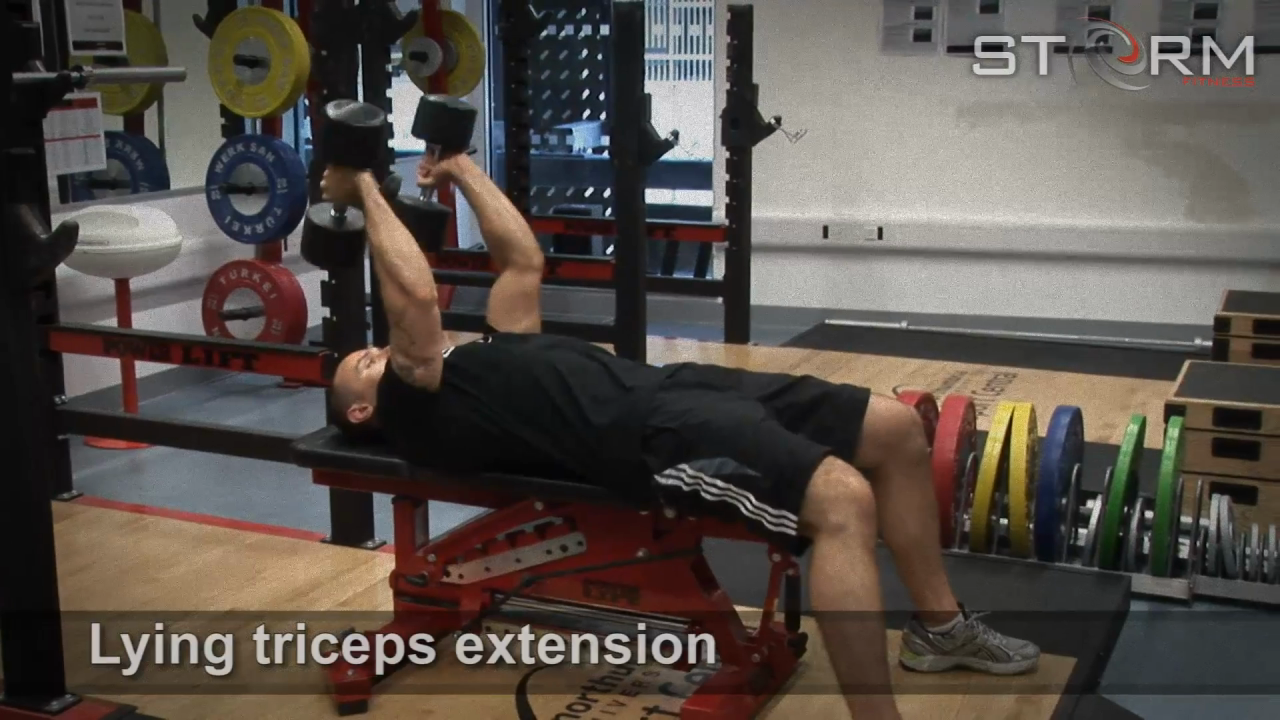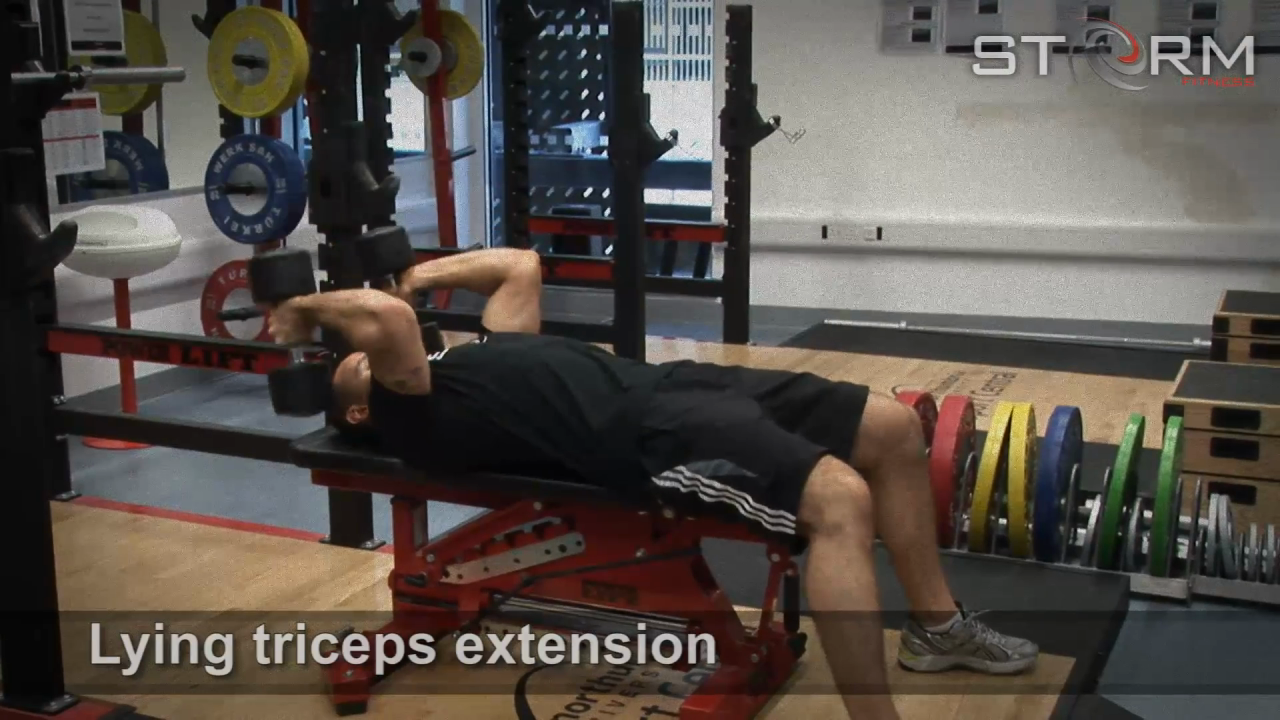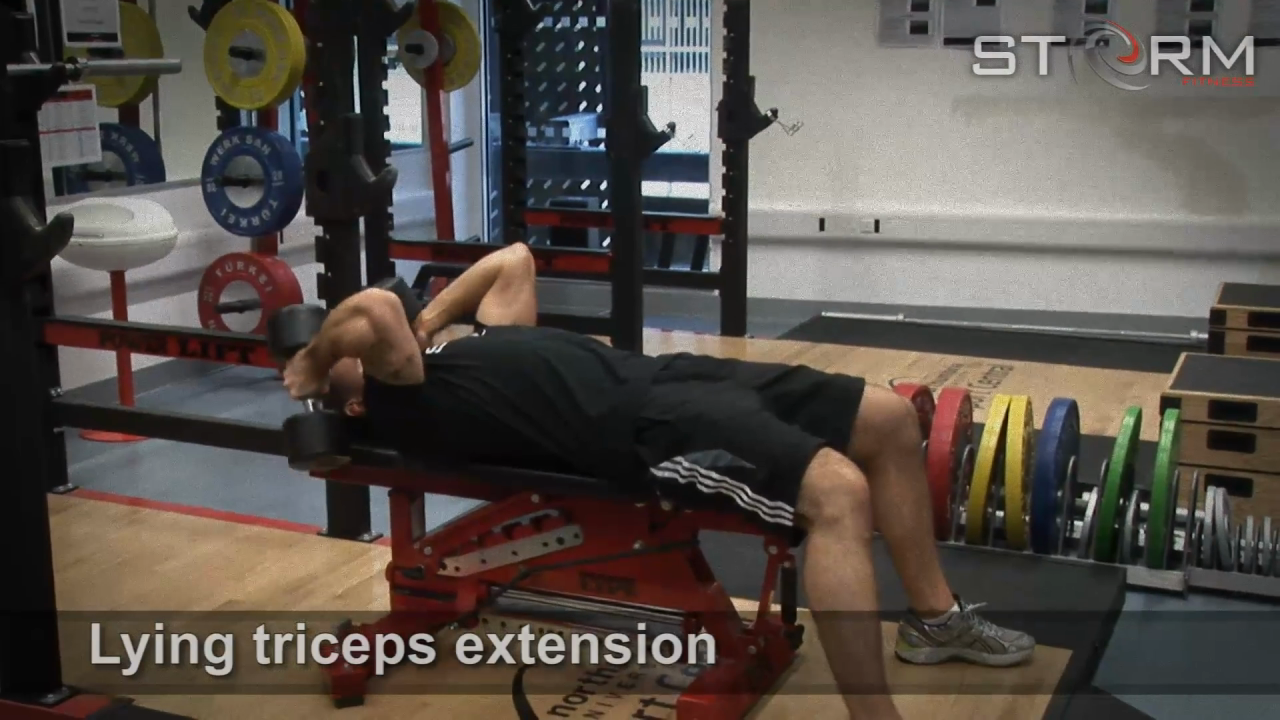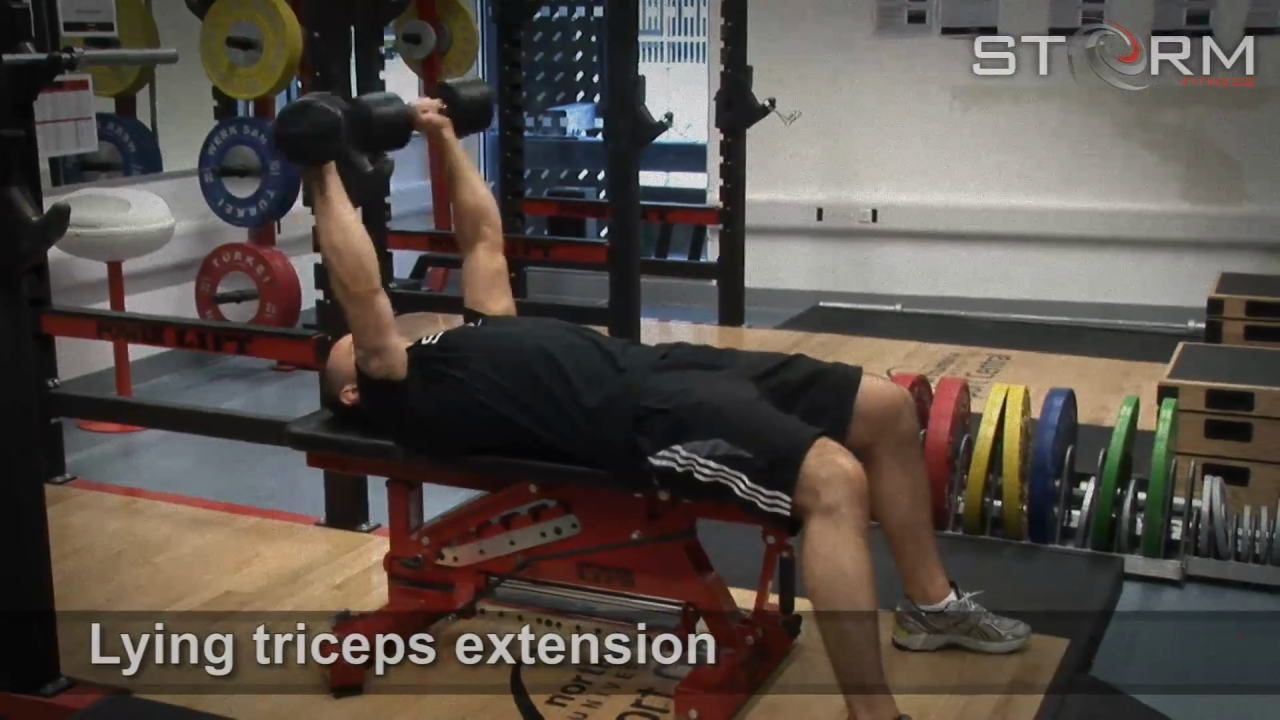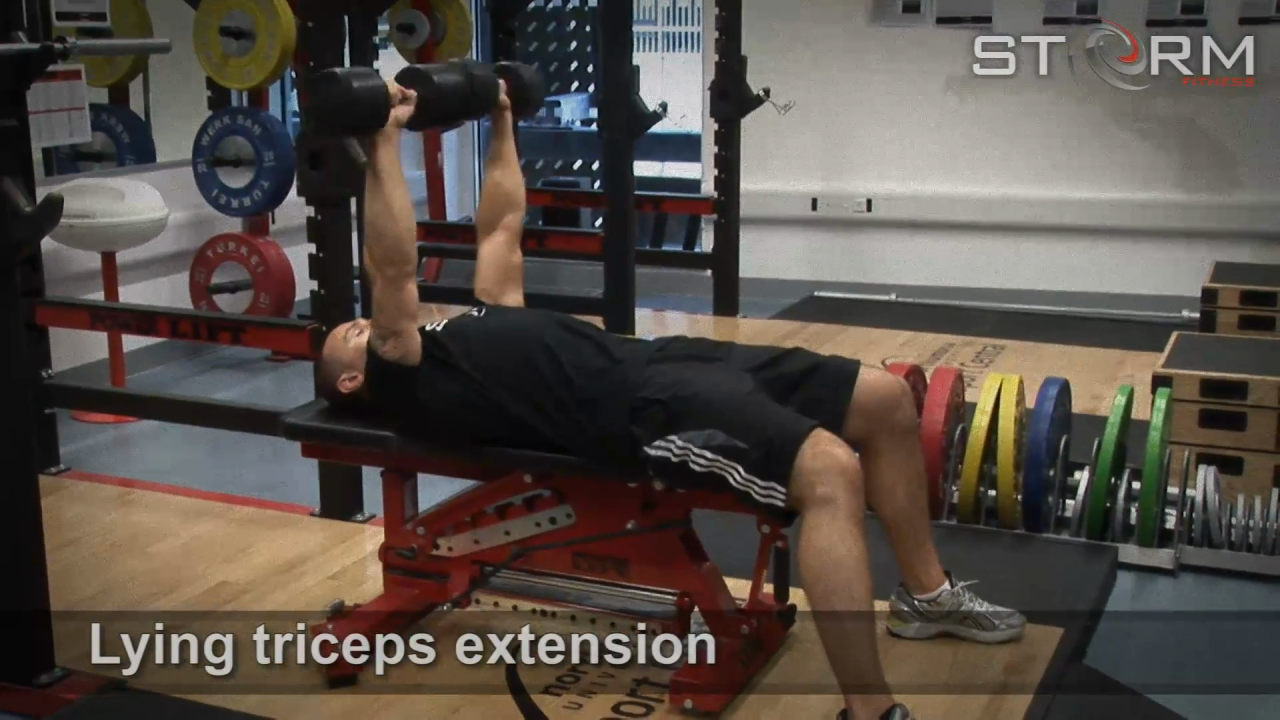
dt=1s
person 1, frame 1
left shoulder: (481, 358)
right shoulder: (419, 414)
left elbow: (523, 264)
right elbow: (414, 298)
left wrist: (463, 170)
right wrist: (364, 190)
left hip: (669, 384)
right hip: (648, 434)
left knee: (897, 429)
right knee: (843, 501)
left ankle: (940, 624)
person 1, frame 2
left shoulder: (471, 357)
right shoulder: (413, 416)
left elbow: (523, 266)
right elbow: (387, 319)
left wrist: (424, 272)
right wrist: (310, 309)
left hip: (666, 384)
right hip: (645, 435)
left knee: (894, 429)
right knee: (841, 501)
left ankle: (938, 625)
person 1, frame 3
left shoulder: (459, 353)
right shoulder: (408, 402)
left elbow: (514, 261)
right elbow: (377, 309)
left wrist: (429, 320)
right wrist: (316, 356)
left hip: (662, 377)
right hip: (642, 426)
left knee: (890, 420)
right knee: (836, 493)
left ankle: (935, 617)
person 1, frame 4
left shoulder: (470, 337)
right shoulder: (407, 397)
left elbow: (485, 239)
right elbow: (361, 291)
left wrist: (442, 136)
right wrist: (324, 172)
left hip: (663, 364)
right hip: (641, 416)
left knee: (889, 410)
right knee: (835, 481)
left ankle: (931, 604)
person 1, frame 5
left shoulder: (469, 327)
right shoulder: (410, 379)
left elbow: (502, 227)
right elbow: (393, 270)
left wrist: (500, 120)
right wrist: (383, 141)
left hip: (659, 358)
right hip: (638, 409)
left knee: (886, 401)
right knee: (831, 470)
left ankle: (927, 593)
